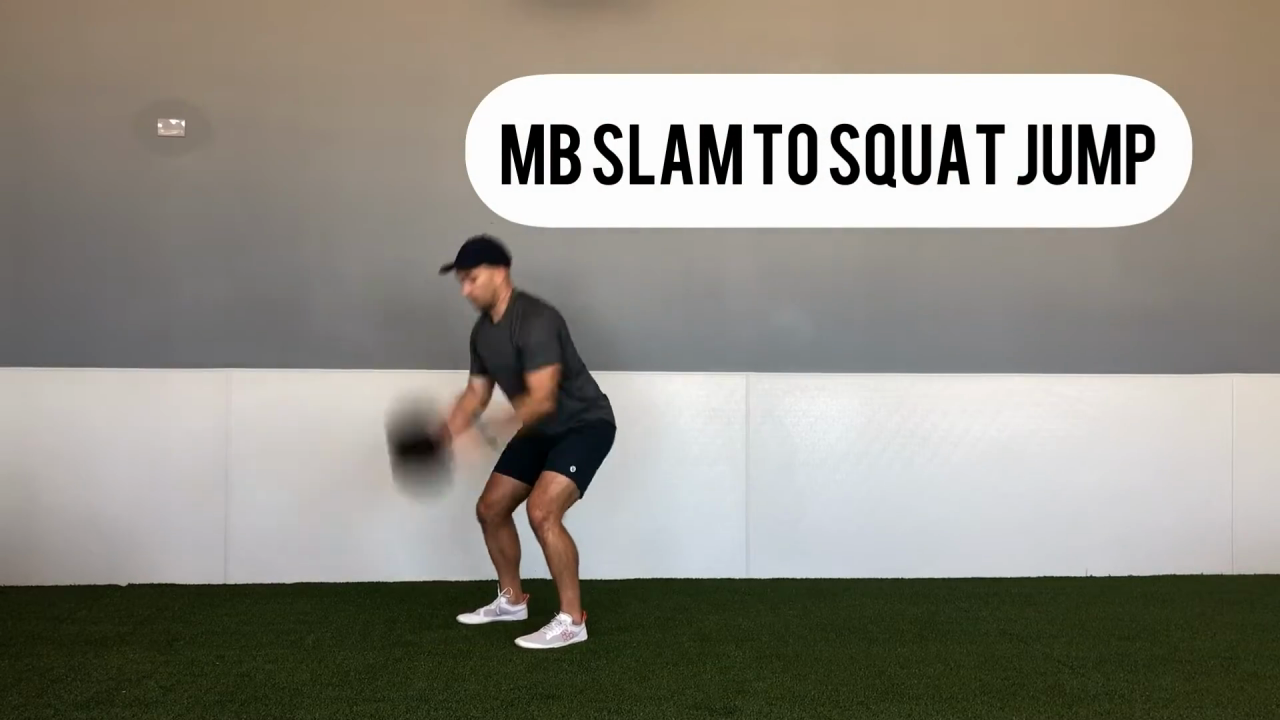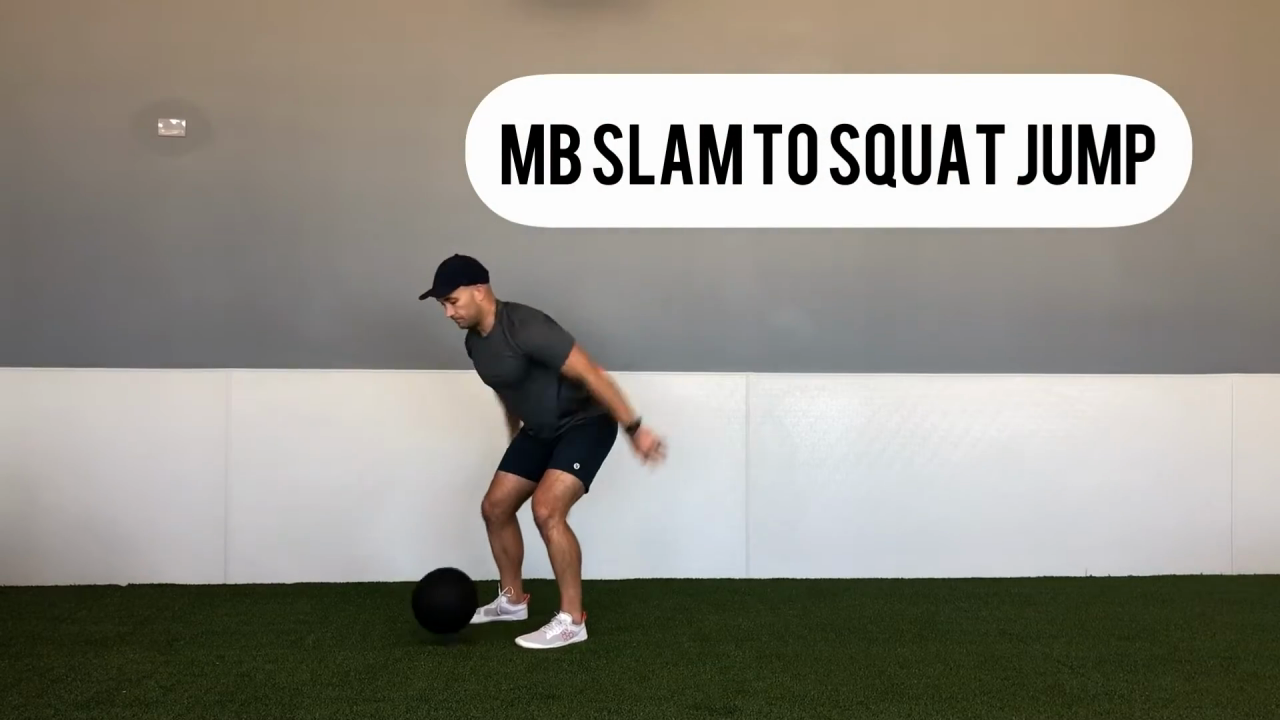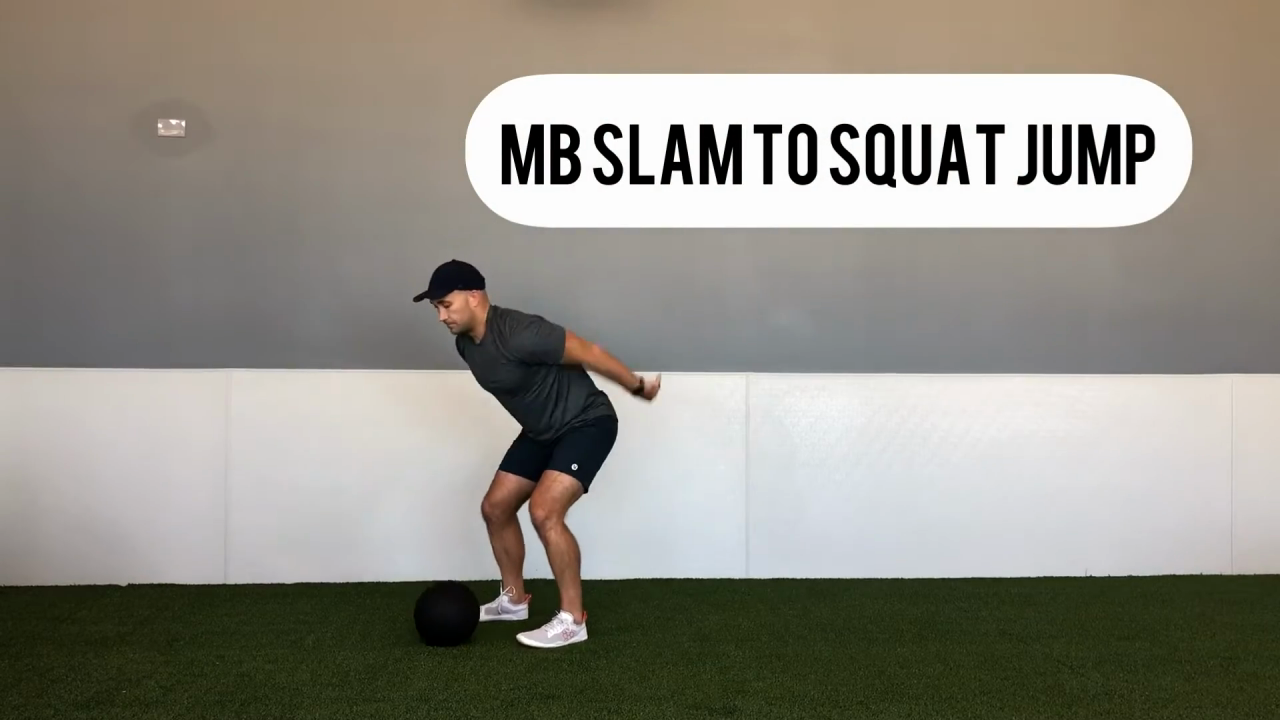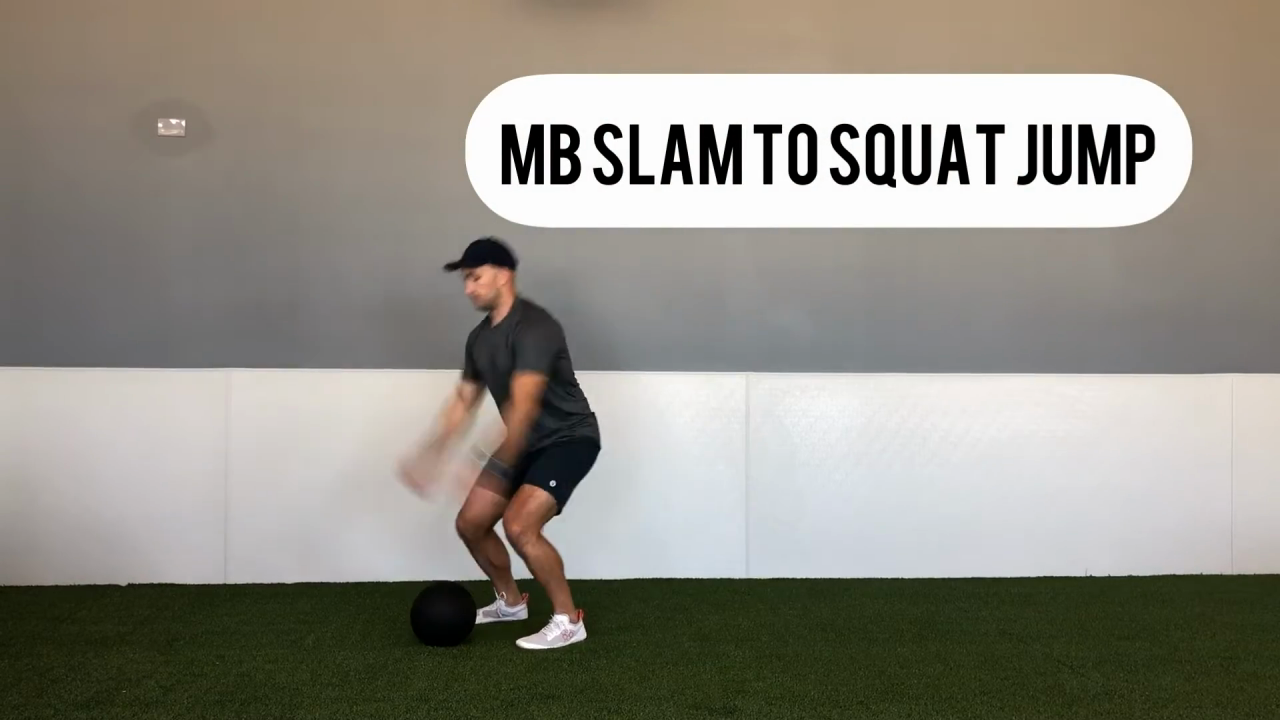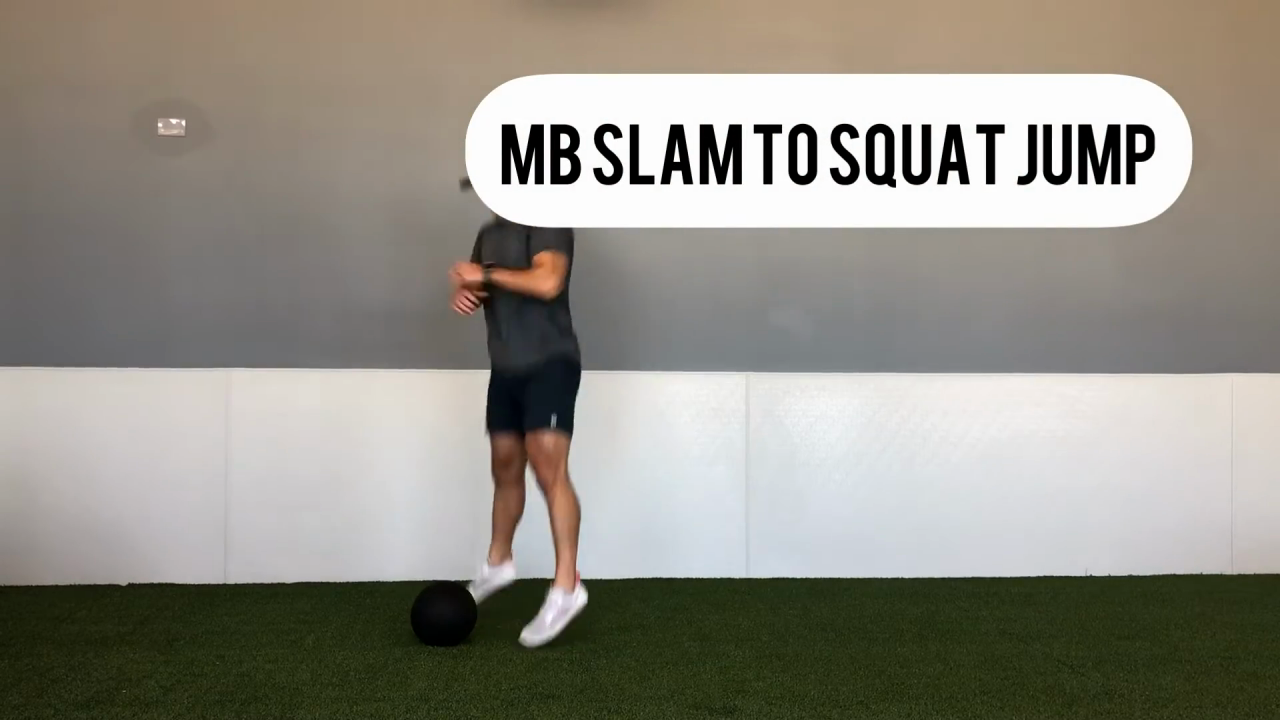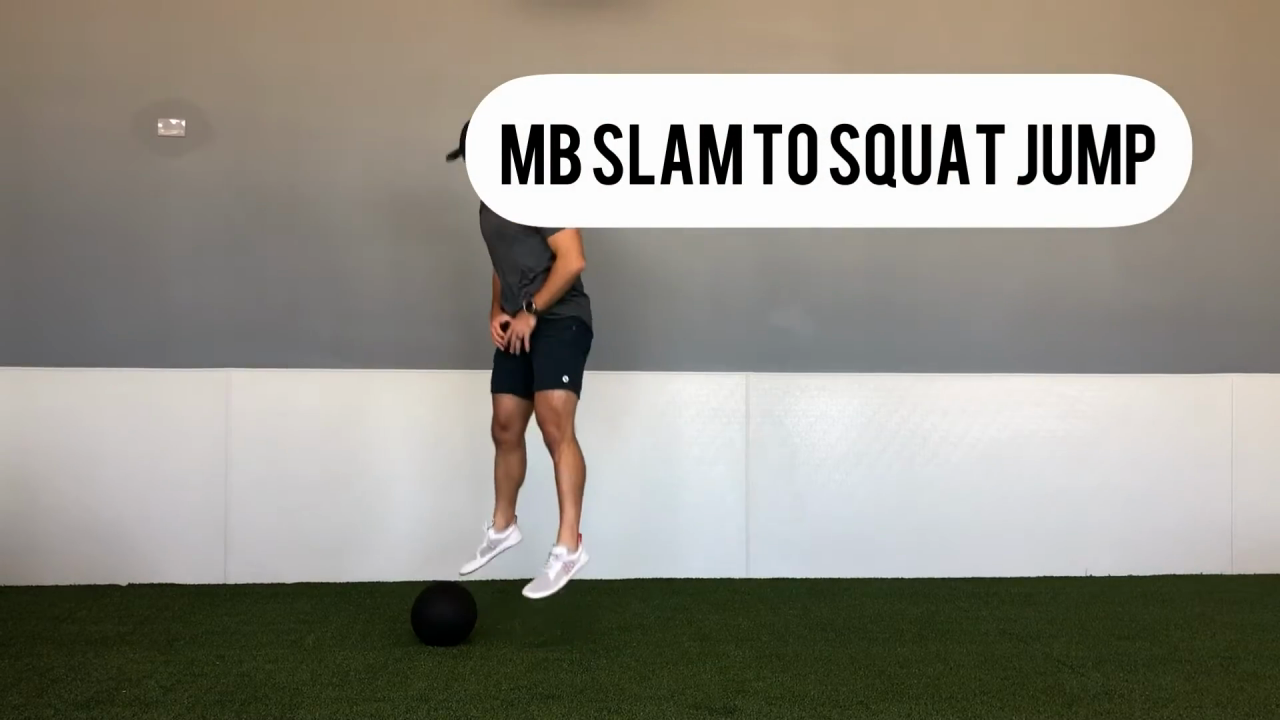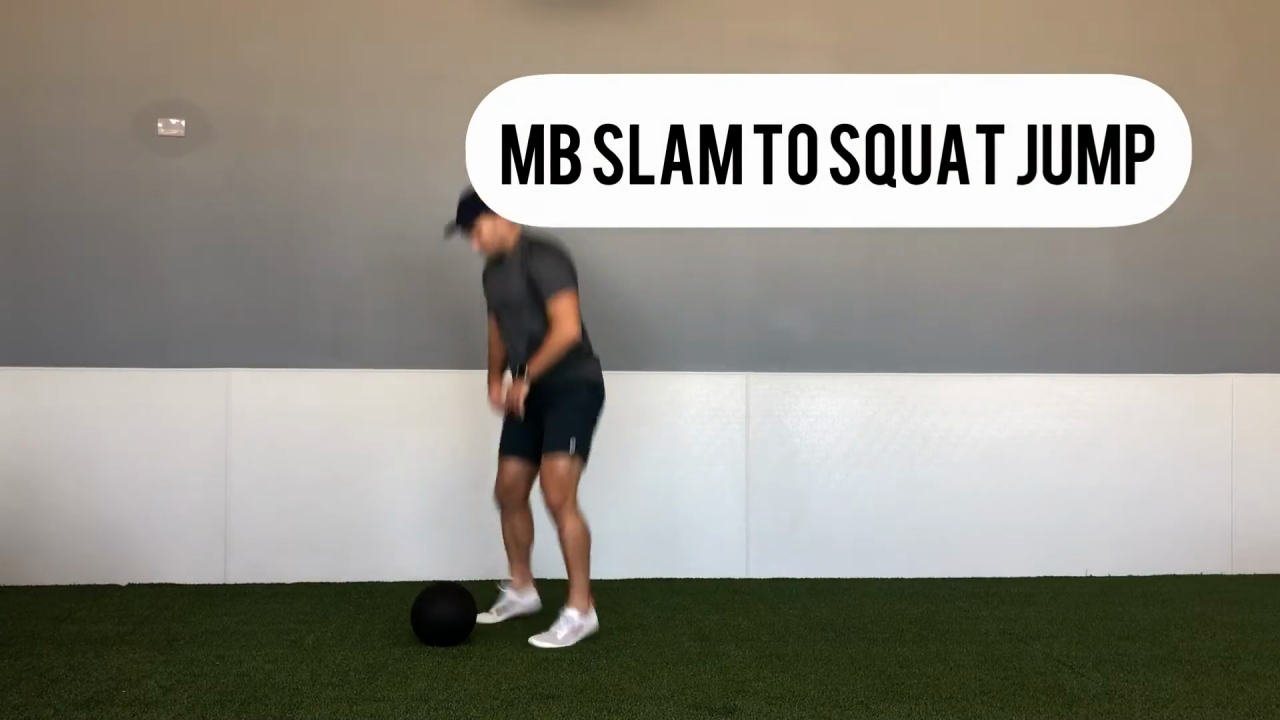
dt=0.2s
person 1, frame 1
left shoulder: (535, 321)
right shoulder: (482, 330)
left elbow: (543, 399)
right elbow: (477, 392)
left wrist: (486, 431)
right wrist: (450, 426)
left hip: (584, 425)
right hip: (540, 431)
left knee: (542, 512)
right knee: (490, 509)
left ankle: (571, 620)
right ankle: (512, 599)
person 1, frame 2
left shoulder: (525, 328)
right shoulder: (473, 340)
left elbow: (589, 374)
left wrist: (634, 428)
right wrist: (514, 439)
left hip: (585, 423)
right hip: (539, 429)
left knee: (546, 510)
right knee: (495, 508)
left ankle: (572, 620)
right ankle: (512, 598)
person 1, frame 3
left shoulder: (519, 333)
right shoulder: (466, 343)
left elbow: (588, 353)
left wrist: (637, 387)
left hip: (585, 424)
right hip: (542, 429)
left knee: (545, 511)
right knee: (495, 507)
left ankle: (572, 619)
right ankle: (513, 599)
person 1, frame 4
left shoulder: (535, 326)
right shoulder: (481, 336)
left elbow: (523, 406)
right elbow: (463, 404)
left wrist: (495, 470)
right wrist: (430, 454)
left hip: (569, 441)
right hip: (526, 444)
left knee: (521, 526)
right knee: (471, 523)
left ankle: (568, 620)
right ankle: (510, 601)
person 1, frame 5
left shoulder: (546, 222)
right shoulder: (491, 232)
left elbow: (547, 284)
right elbow: (477, 287)
left wrist: (485, 275)
right wrist: (465, 292)
left hip: (547, 361)
right hip: (506, 367)
left knee: (548, 471)
right knee: (505, 471)
left ankle: (566, 587)
right ankle: (499, 562)
person 1, frame 6
right shoulder: (490, 204)
left elbow: (572, 259)
left wrist: (531, 312)
right wrist: (497, 313)
left hip: (560, 321)
right hip: (518, 327)
left knee: (555, 430)
right knee: (505, 430)
left ankle: (569, 547)
right ankle: (502, 526)
person 1, frame 7
left shoulder: (542, 256)
right shoulder: (493, 268)
left elbow: (569, 328)
left wrist: (525, 377)
right wrist: (497, 377)
left hip: (574, 388)
right hip: (534, 390)
left knee: (557, 495)
right knee: (508, 492)
left ankle: (581, 611)
right ankle: (521, 591)
